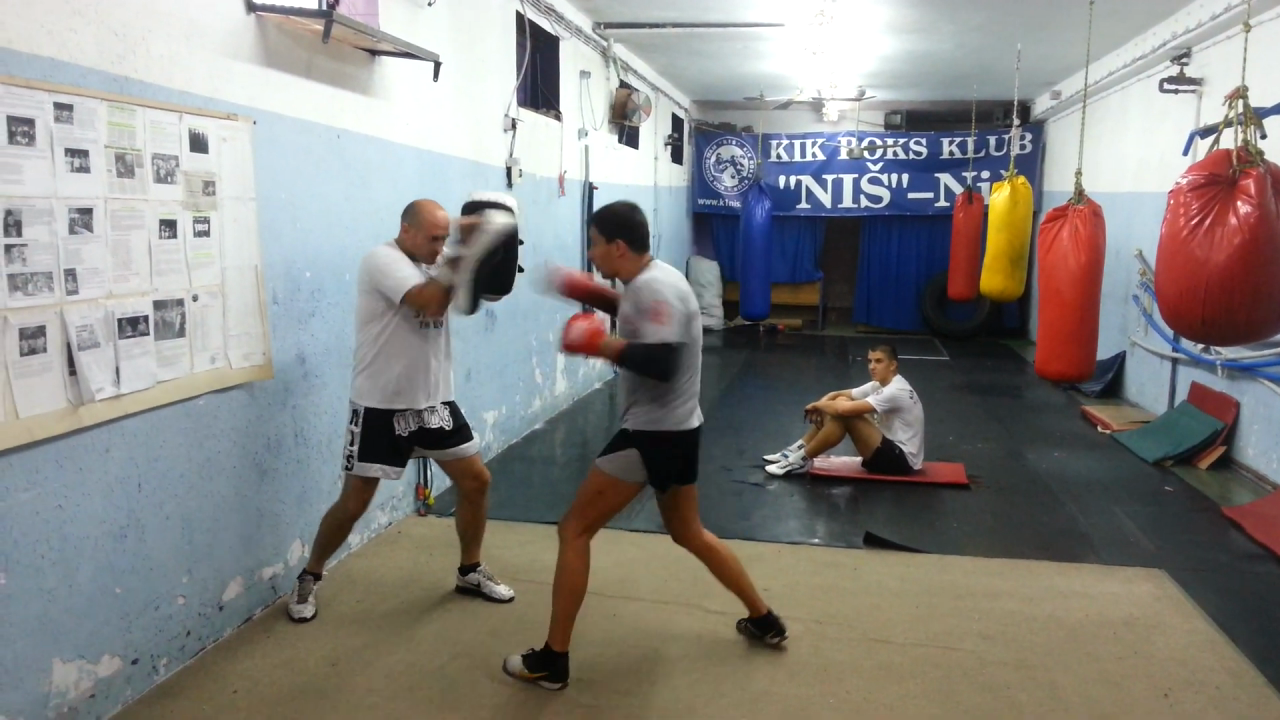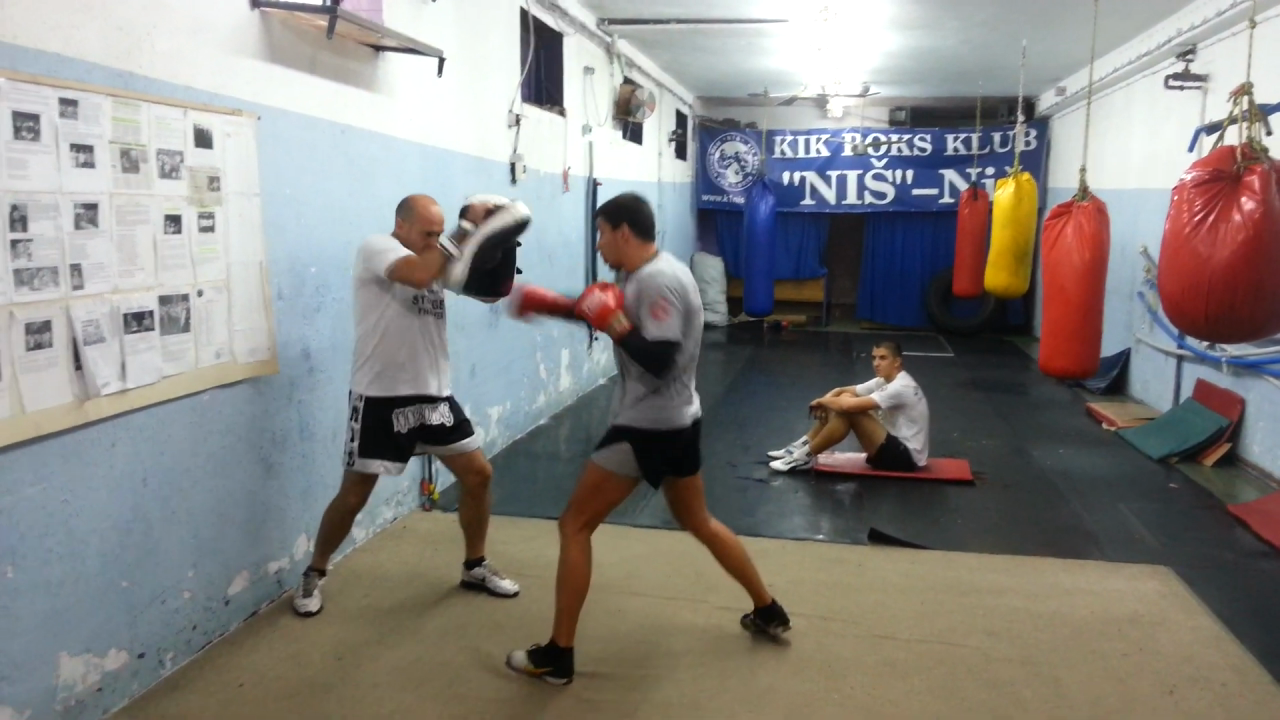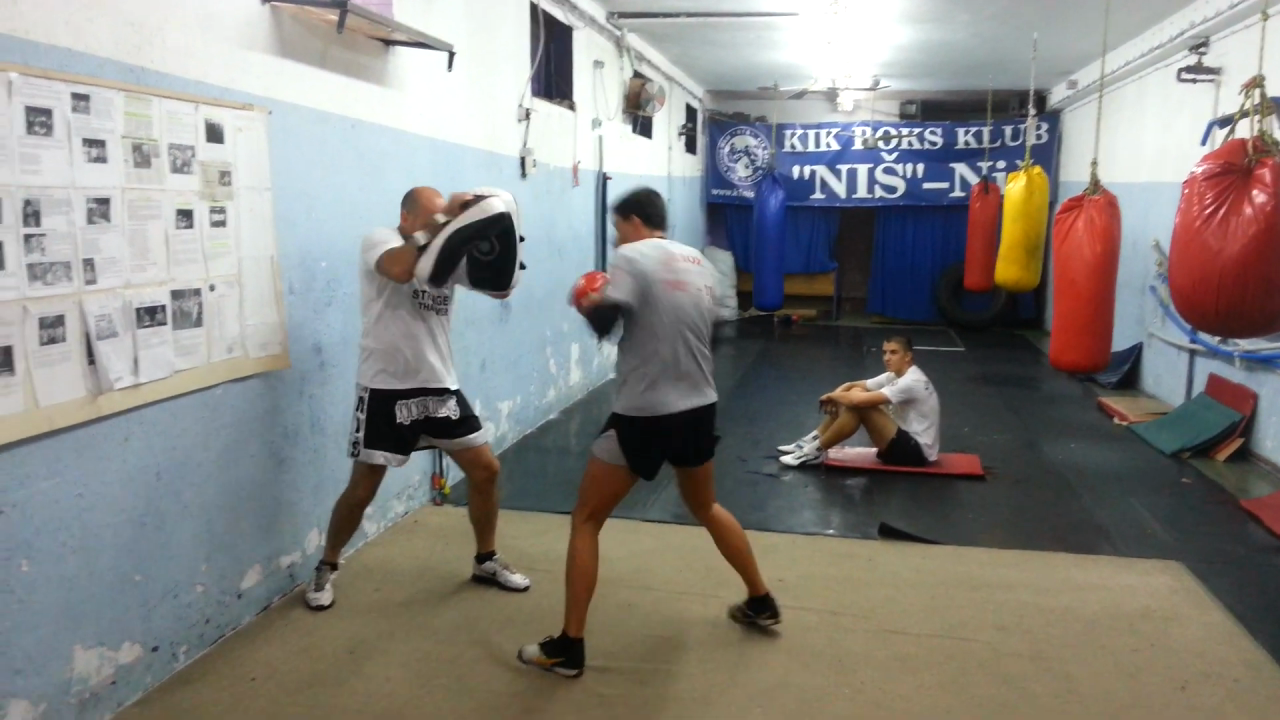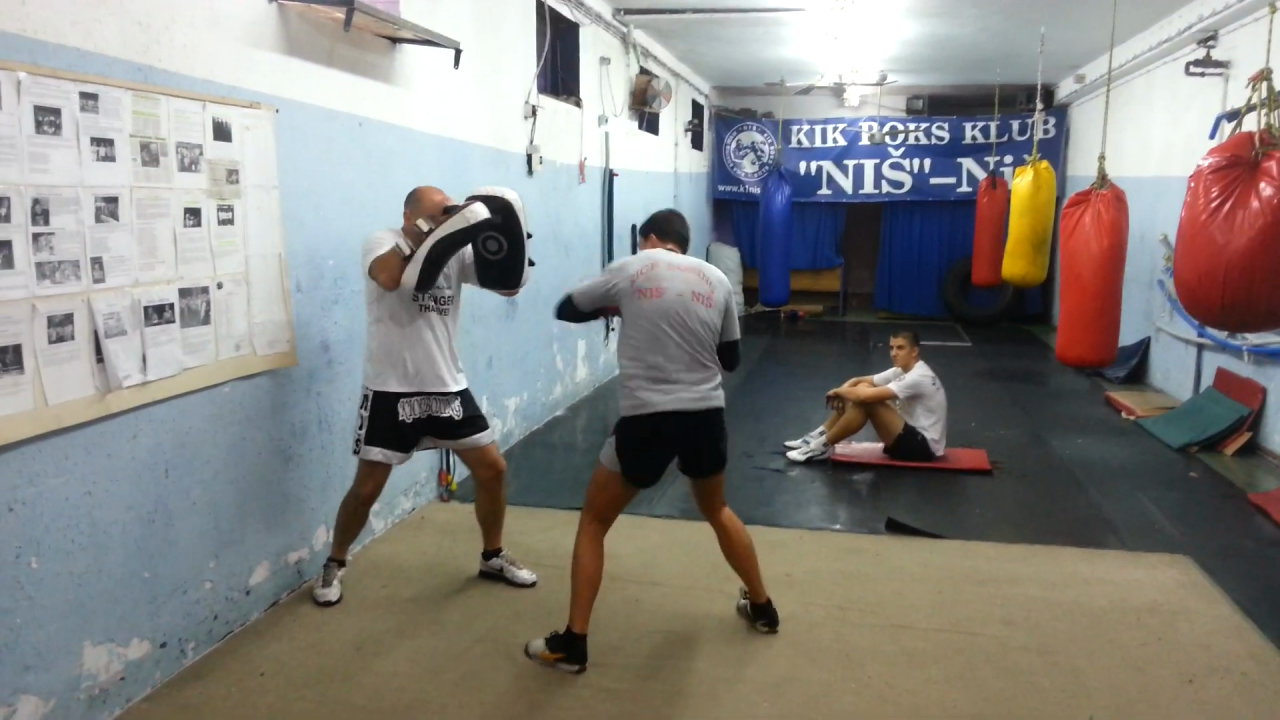
dt=0.1s
person 1, frame 1
left shoulder: (652, 288)
right shoulder: (653, 279)
left elbow: (661, 364)
left wrist: (604, 346)
right wrist: (593, 293)
left hip: (652, 432)
right hip: (682, 429)
left knee: (574, 530)
right knee: (688, 532)
left ankle: (553, 659)
right ankle: (764, 620)
person 1, frame 2
left shoulder: (657, 280)
right shoulder: (649, 274)
left elbow: (659, 361)
right elbow: (602, 307)
left wrist: (614, 325)
right wrist: (550, 304)
left hip: (647, 429)
right hip: (682, 421)
left knee: (575, 526)
right knee: (697, 520)
left ankle: (557, 654)
right ankle: (768, 609)
person 1, frame 3
left shoulder: (632, 256)
right shoulder: (699, 264)
left elbow: (602, 314)
left wrist: (587, 301)
left hip: (644, 415)
right hip: (699, 408)
left knee: (586, 520)
right knee: (706, 508)
left ankle: (568, 645)
right ankle: (761, 601)
person 1, frame 4
left shoulder: (628, 268)
right shoulder: (718, 280)
left elbow: (568, 309)
right elbow: (730, 357)
left wrist: (613, 301)
left hip: (647, 419)
right hip: (705, 416)
left knee: (593, 523)
right knee: (716, 511)
left ankle: (572, 643)
right ankle: (761, 607)
person 2, frame 1
left shoulder: (441, 260)
right shoulder: (381, 260)
left elbow: (492, 288)
right elbow: (431, 304)
left wrist: (494, 246)
right wrist: (462, 251)
left hip: (433, 399)
right hip: (381, 405)
left knee: (477, 480)
right knee: (354, 503)
left ankle: (470, 572)
right ankle: (310, 576)
person 2, frame 2
left shoulder: (442, 254)
right shoulder: (376, 248)
left elbow: (491, 289)
right elbow: (421, 274)
left wrist: (493, 238)
right wrist: (468, 228)
left hip: (434, 394)
right hip: (381, 398)
left knee: (478, 475)
right knee: (353, 497)
left ankle: (475, 566)
right ankle: (314, 573)
person 2, frame 3
right shoulder: (379, 240)
right elbow: (401, 270)
right wrist: (443, 220)
left hip: (441, 387)
right hip: (386, 390)
left knee: (486, 470)
right knee: (361, 490)
left ankle: (486, 561)
right ankle: (326, 567)
person 2, frame 4
left shoulder: (455, 250)
right shoulder: (382, 242)
right elbow: (390, 279)
right wrist: (423, 227)
left hip: (447, 387)
right hip: (391, 391)
left knee: (492, 470)
right knee: (367, 488)
left ankle: (493, 557)
right ankle: (334, 564)
